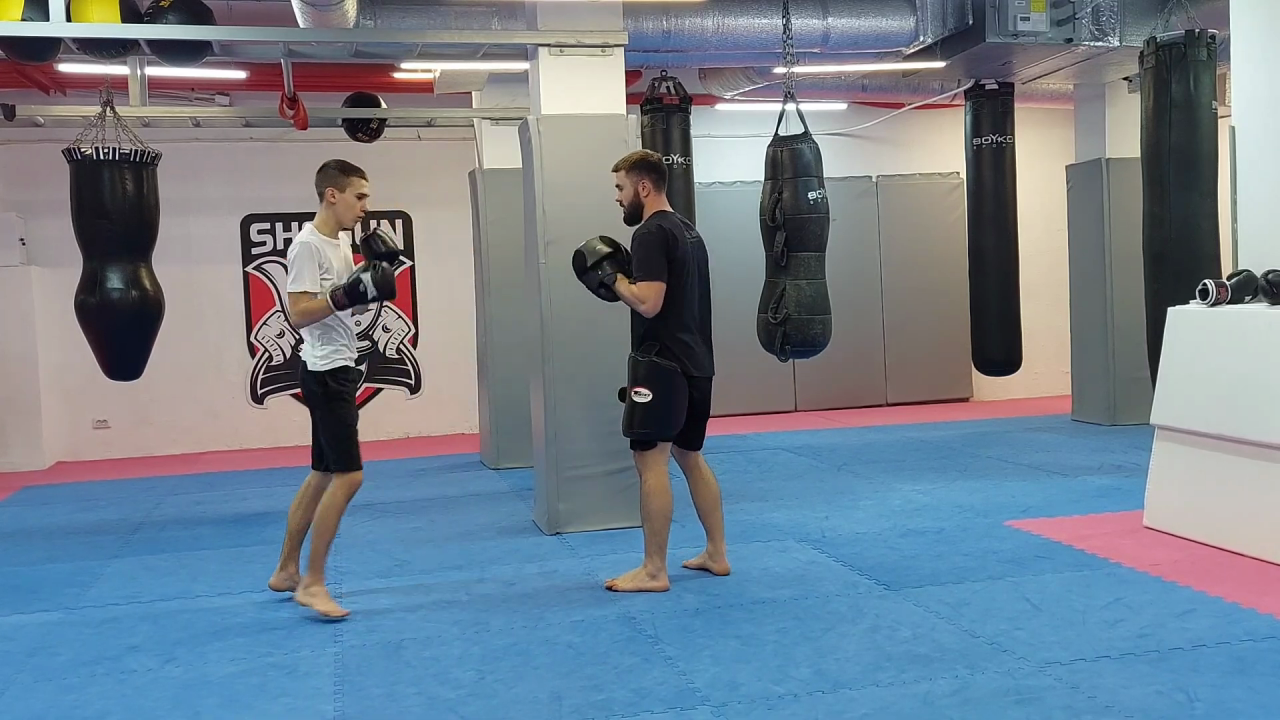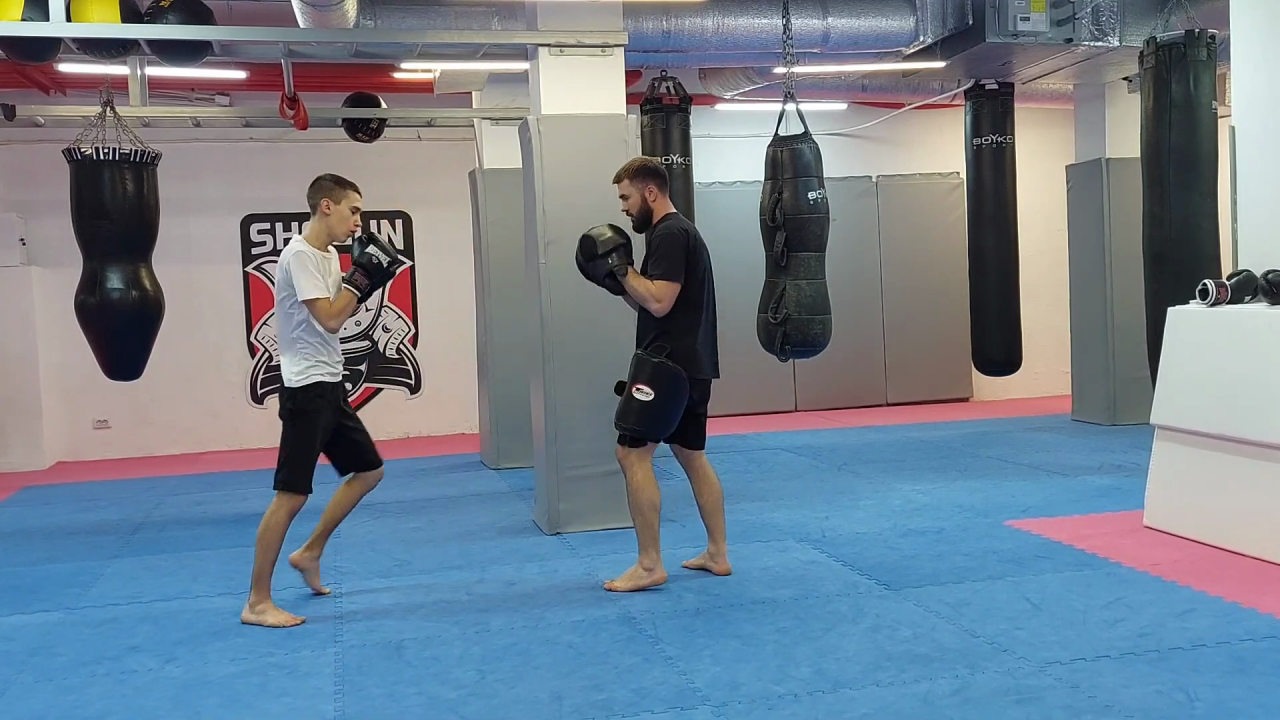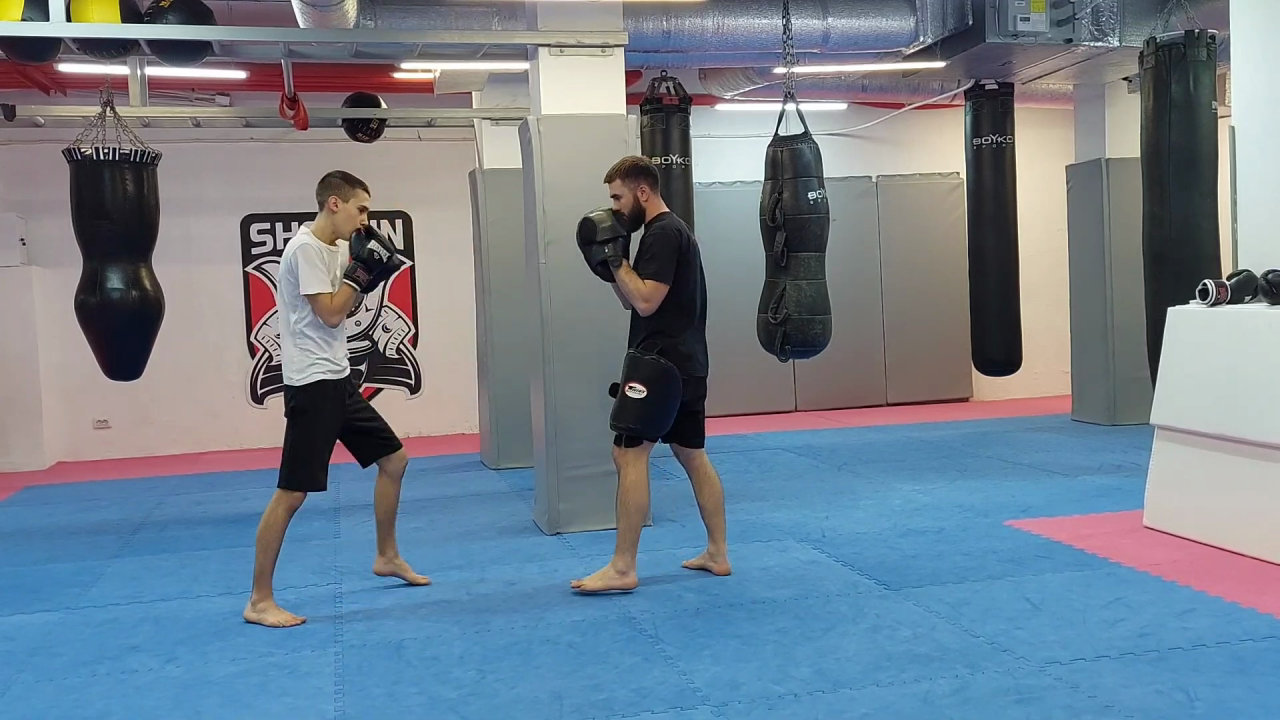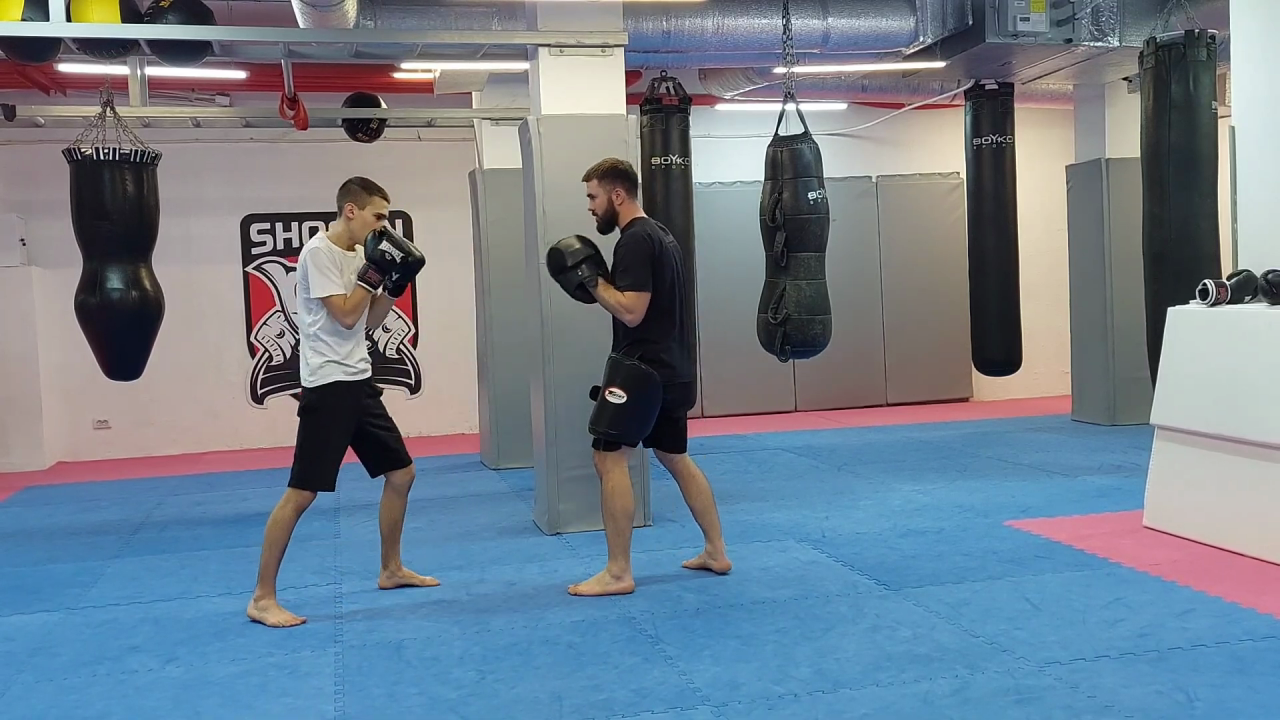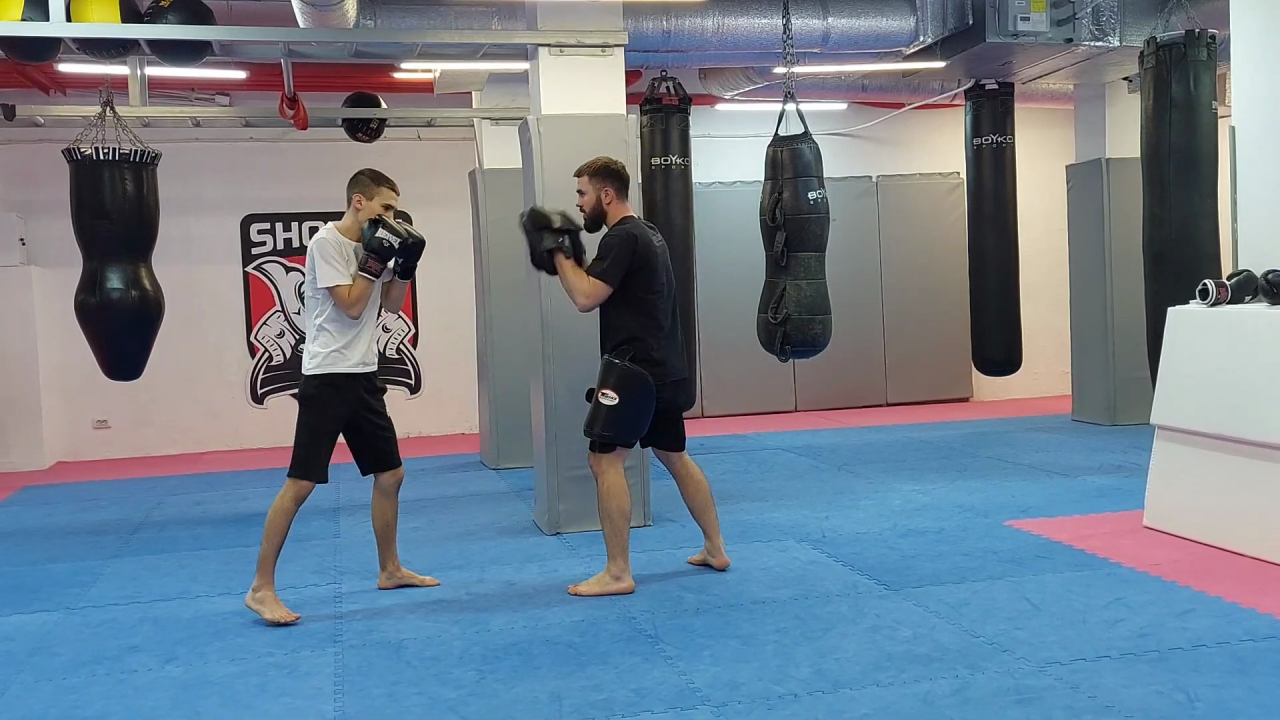
dt=0.2s
person 1, frame 1
left shoulder: (341, 242)
right shoulder: (307, 245)
right elbow: (299, 313)
left wrist: (369, 282)
right wrist: (343, 294)
left hip: (340, 371)
right hip: (328, 373)
left knee: (326, 475)
right knee: (346, 478)
left ankle: (288, 570)
right ankle: (312, 583)
person 1, frame 2
left shoulder: (327, 254)
right shoulder: (299, 255)
left elbow: (341, 314)
right elbow: (329, 320)
left wrist: (365, 279)
right wrist: (360, 275)
left hip: (330, 385)
right hip: (306, 389)
left knee: (366, 473)
right knee: (291, 496)
left ankle: (309, 553)
right ankle: (257, 602)
person 1, frame 3
left shoulder: (337, 248)
right shoulder: (305, 248)
right elbow: (329, 314)
left wrist: (368, 276)
right wrist: (359, 269)
left hip: (339, 380)
right hip: (311, 385)
left knee: (393, 461)
right knee: (291, 494)
left ankle: (387, 557)
right ankle: (259, 599)
person 1, frame 4
left shoulder: (362, 254)
right shoulder: (318, 252)
right elbow: (345, 317)
left wrist: (396, 283)
right wrist: (375, 270)
left hip: (361, 384)
right hip: (327, 389)
left knee: (401, 475)
right knee: (301, 493)
left ankle: (392, 569)
right ankle: (263, 597)
person 1, frame 5
left shoulder: (372, 245)
right shoulder: (326, 243)
left elbow: (390, 307)
right elbow: (352, 306)
left wrist: (404, 264)
right wrist: (375, 259)
left hip: (364, 378)
right hip: (327, 380)
left knee: (390, 477)
right knee: (300, 484)
left ankle: (391, 570)
right ankle: (262, 588)
person 2, frame 1
left shoulder: (652, 233)
right shoulder: (687, 231)
left elbow: (649, 303)
left wrist: (614, 279)
right wrist: (623, 279)
left hip: (664, 364)
right hip: (693, 363)
left knee: (650, 460)
right knee: (690, 456)
left ankle: (653, 571)
right ankle: (716, 554)
person 2, frame 2
left shoulder: (670, 234)
right shoulder: (678, 232)
left elbow: (659, 302)
left wrist: (623, 270)
right wrist: (622, 275)
left hip: (668, 364)
right hip: (690, 364)
left knee: (633, 453)
right knee: (692, 455)
left ankle: (649, 565)
right ankle: (717, 553)
person 2, frame 3
left shoulder: (662, 233)
right shoulder: (674, 230)
left elbow: (646, 301)
right elbow: (643, 297)
left wrist: (614, 262)
right wrist: (615, 265)
left hip: (662, 363)
right hip: (684, 363)
left knee: (629, 455)
right knee: (692, 455)
left ankle: (622, 567)
right ankle: (718, 553)
person 2, frame 4
left shoulder: (635, 241)
right shoulder: (658, 235)
left elbow: (631, 311)
left wrist: (591, 282)
right wrist: (601, 284)
left hip: (644, 368)
right hip: (670, 368)
left knee: (609, 459)
right knee: (676, 458)
left ankle: (618, 572)
right ankle: (717, 550)
person 2, frame 5
left shoulder: (623, 238)
right shoulder: (644, 234)
left elbow: (586, 298)
right elbow: (601, 287)
left wrist: (558, 254)
right wrist: (569, 258)
left hip: (638, 370)
right hip: (663, 368)
left knee: (605, 460)
right knee: (676, 457)
left ankle: (617, 573)
right ankle: (715, 548)
